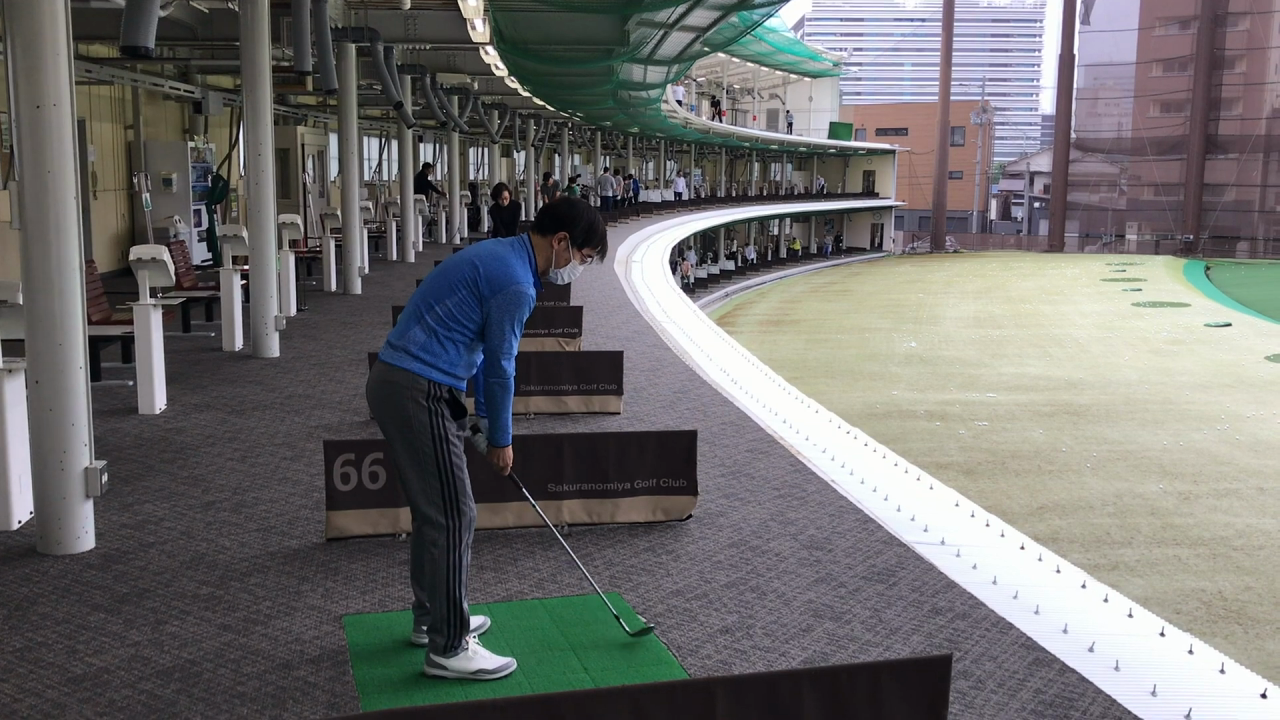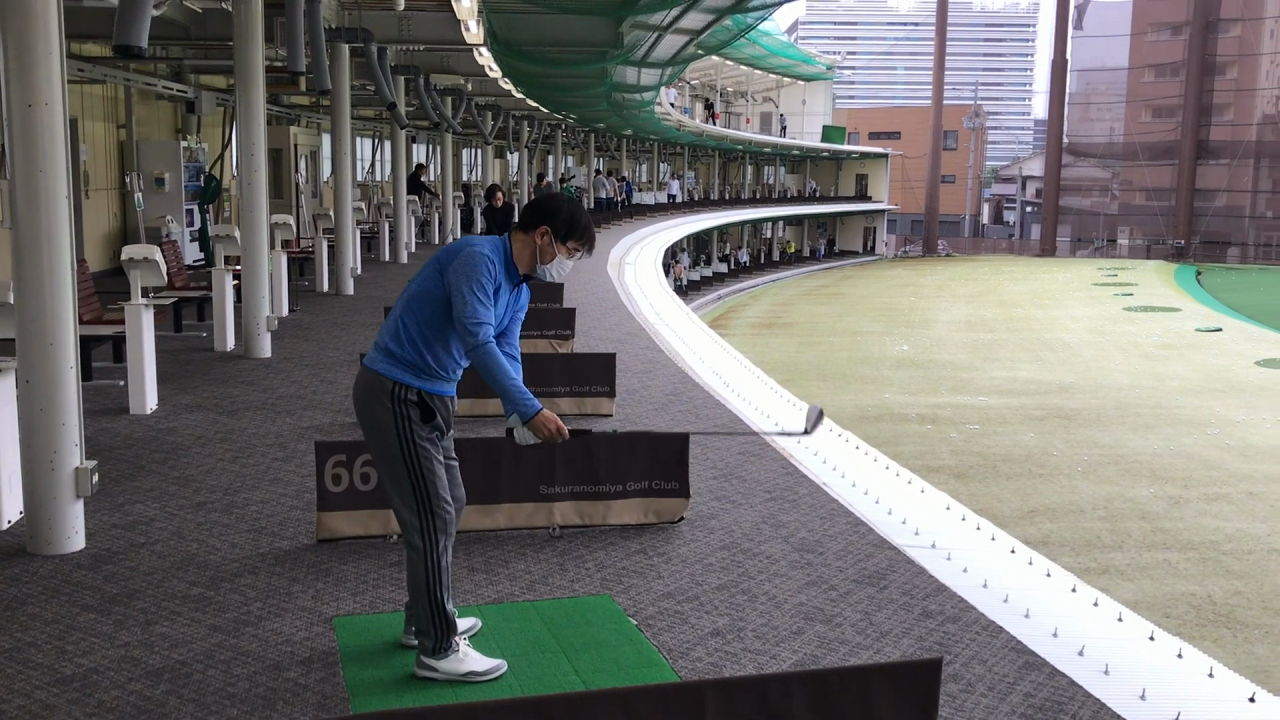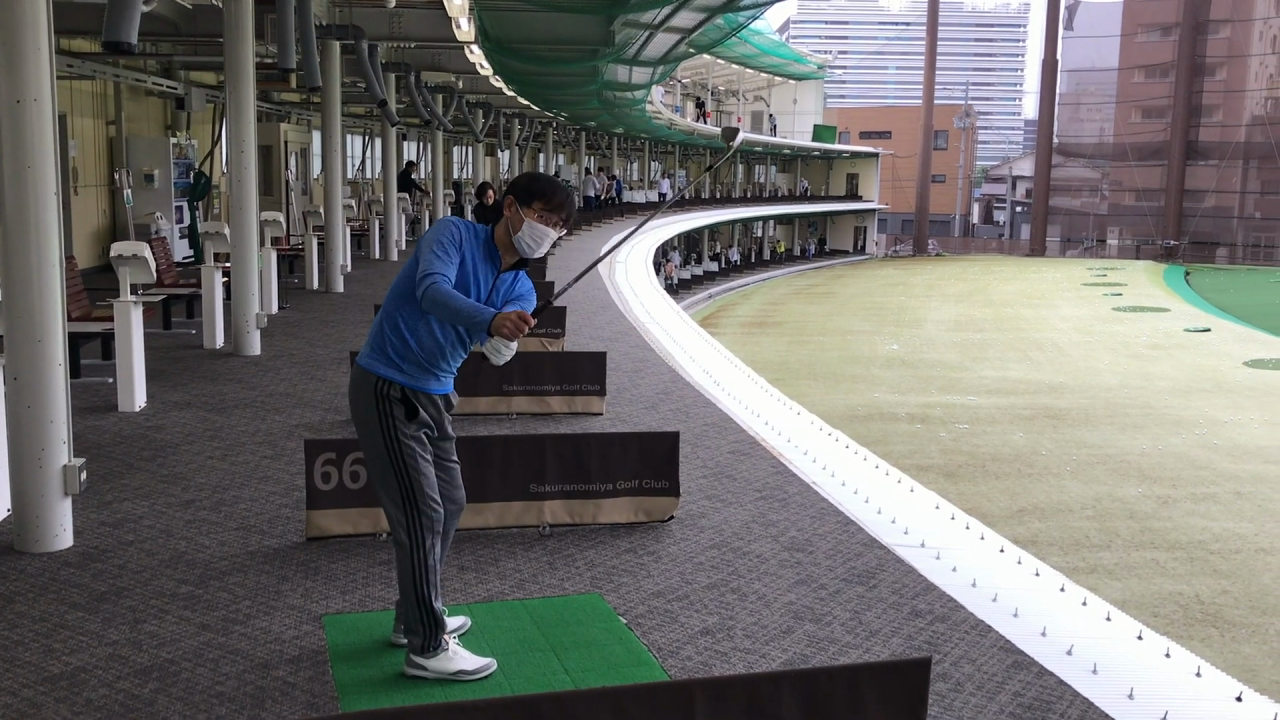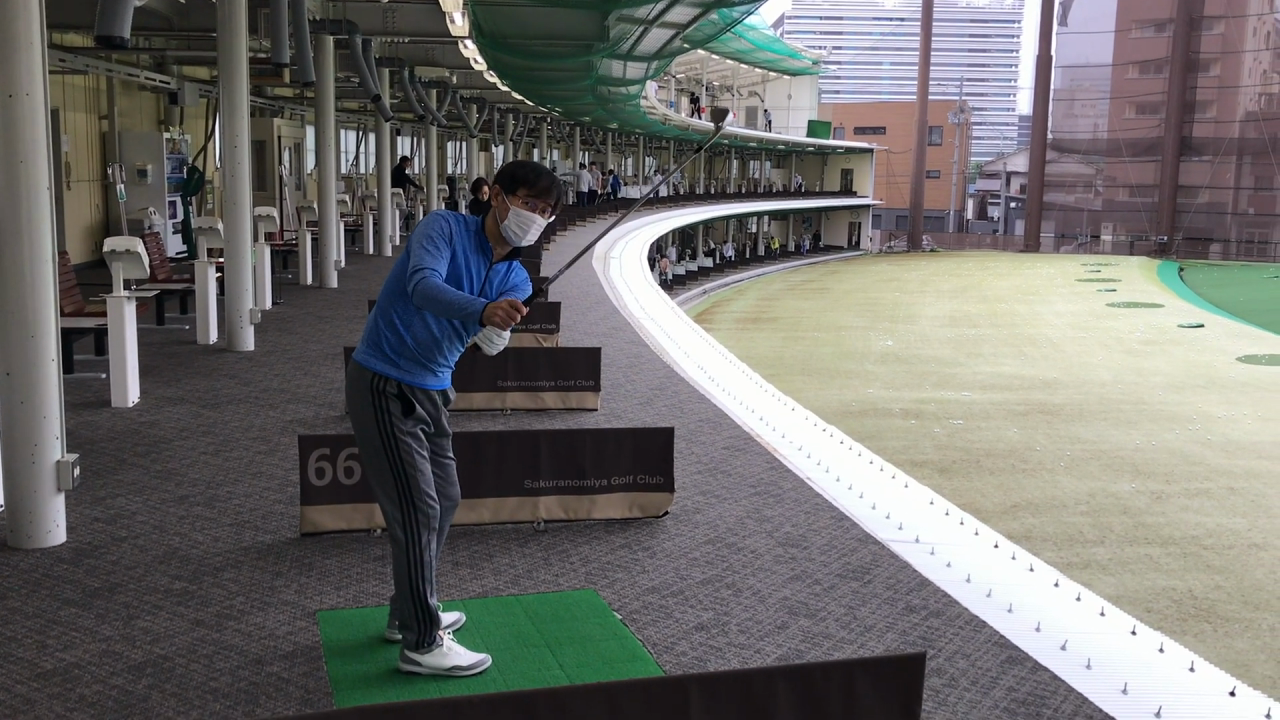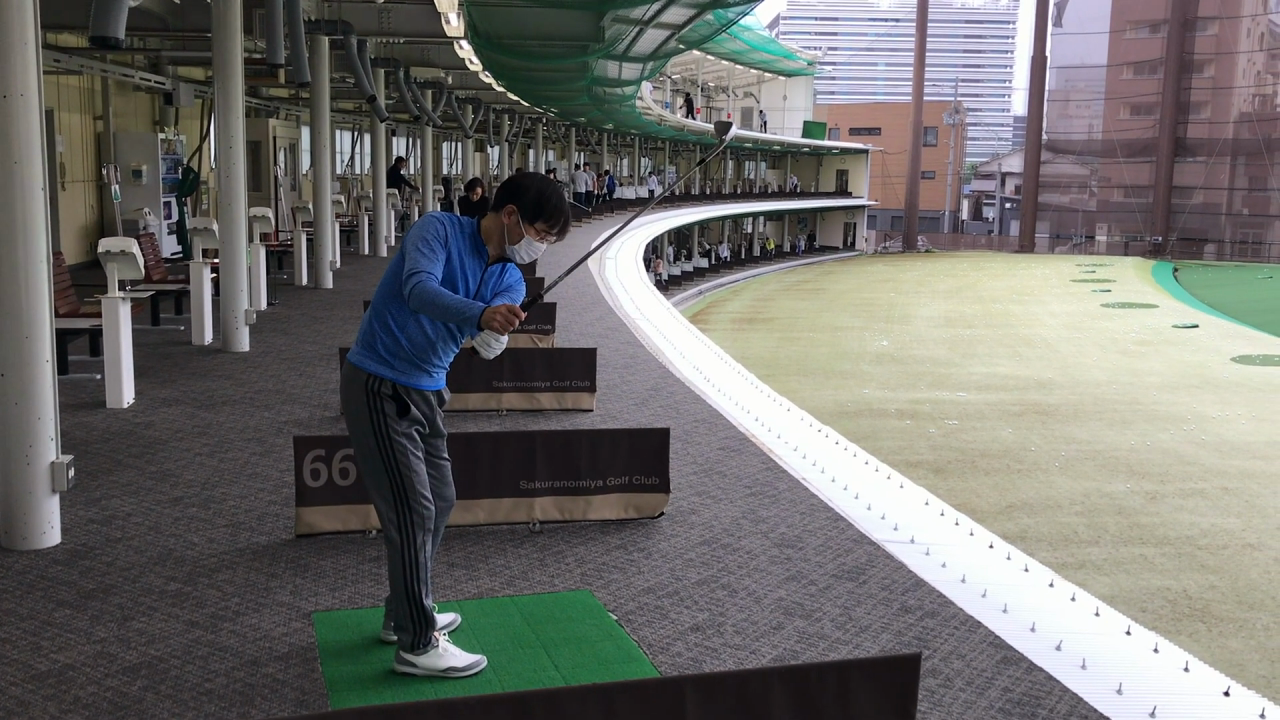
dt=0.5s
person 1, frame 1
left shoulder: (498, 255)
right shoulder: (515, 284)
right elbow: (499, 367)
left wrist: (486, 419)
right wrist: (502, 439)
left hip: (395, 382)
right hip: (419, 393)
left knee: (433, 510)
right knee: (453, 516)
left ankle: (433, 616)
right ankle: (447, 647)
person 1, frame 2
left shoulder: (519, 289)
right shoulder: (477, 257)
left elbow: (506, 354)
right elbow: (478, 344)
left wrist: (519, 415)
right wrist: (531, 411)
left hip: (425, 395)
right hip: (396, 394)
left knee: (446, 506)
right knee: (432, 517)
left ankle: (425, 619)
right ankle: (438, 649)
person 1, frame 3
left shoulder: (522, 289)
right shoulder: (453, 234)
left elbow: (498, 336)
right elbow: (432, 291)
left wrist: (505, 337)
right wrist: (491, 319)
left hip: (434, 393)
right hip: (386, 389)
left knee: (448, 504)
right knee: (420, 514)
left ankle: (416, 616)
right ankle: (426, 648)
person 1, frame 4
left shoulder: (518, 279)
right shoulder: (443, 227)
left elbow: (495, 328)
right elbow: (423, 286)
left wrist: (497, 329)
right wrist: (483, 310)
left hip: (432, 390)
right hip: (383, 384)
left knee: (443, 501)
right knee: (418, 510)
left ankle: (410, 612)
right ankle: (421, 643)
person 1, frame 5
left shoulder: (510, 281)
right shoulder: (439, 229)
left elbow: (491, 328)
right elbow: (419, 289)
left wrist: (494, 332)
right wrist: (482, 313)
left hip: (427, 390)
right hip: (379, 386)
left knee: (438, 502)
right knee: (413, 511)
left ankle: (406, 613)
right ankle: (417, 644)
